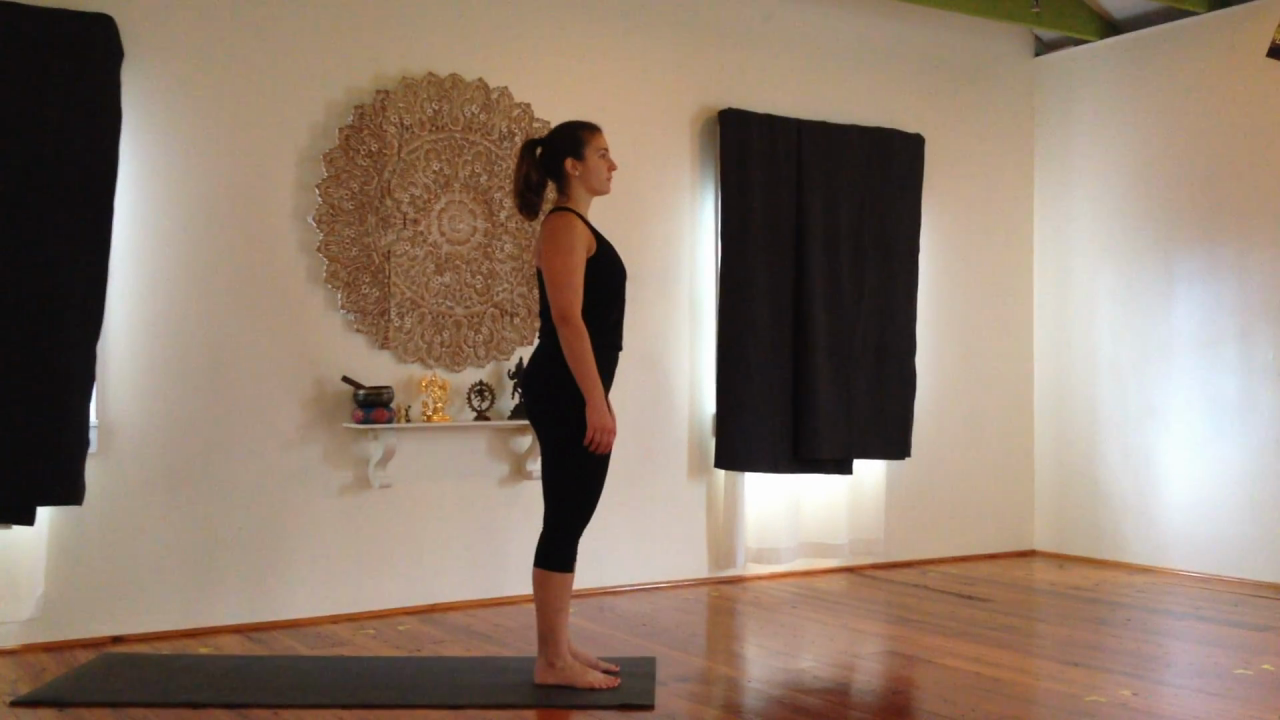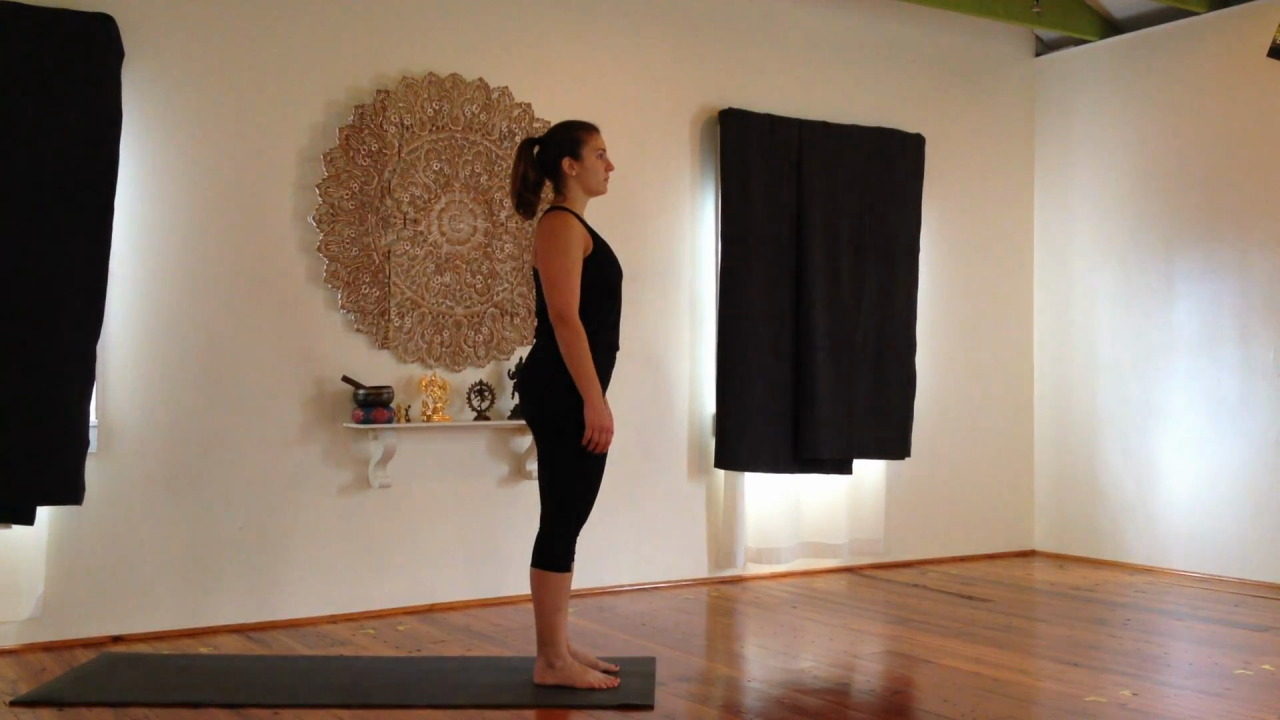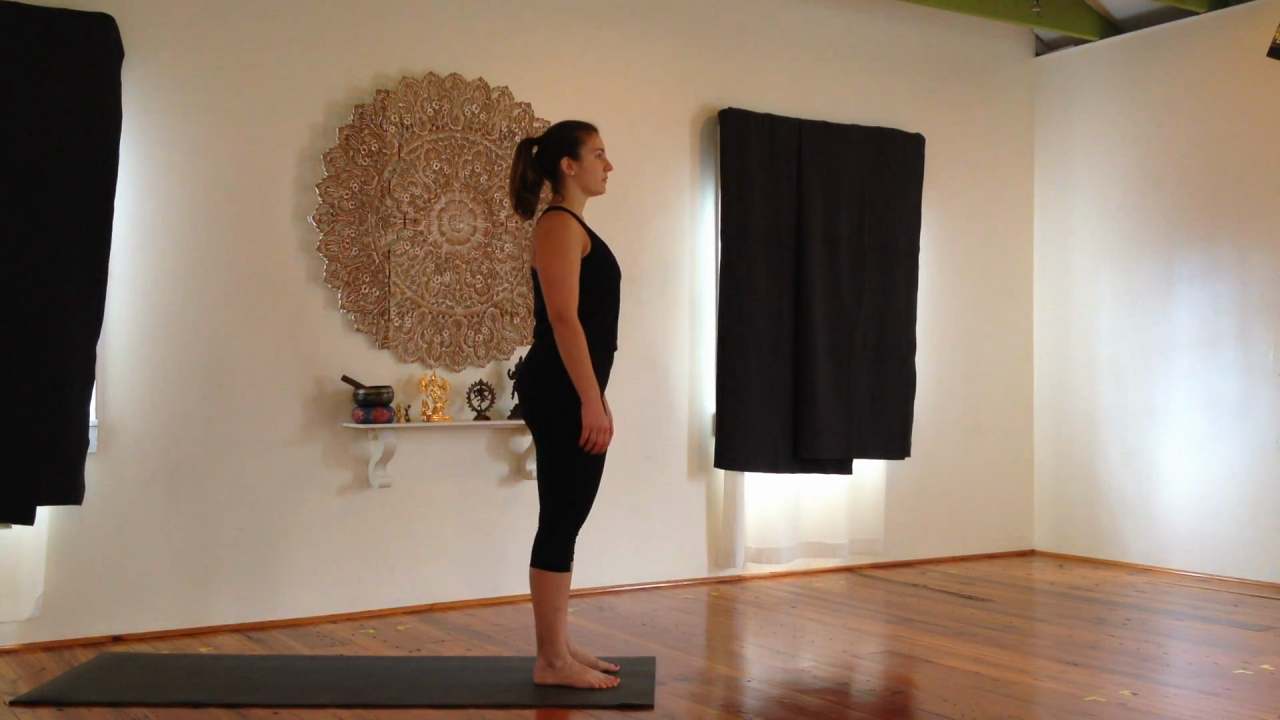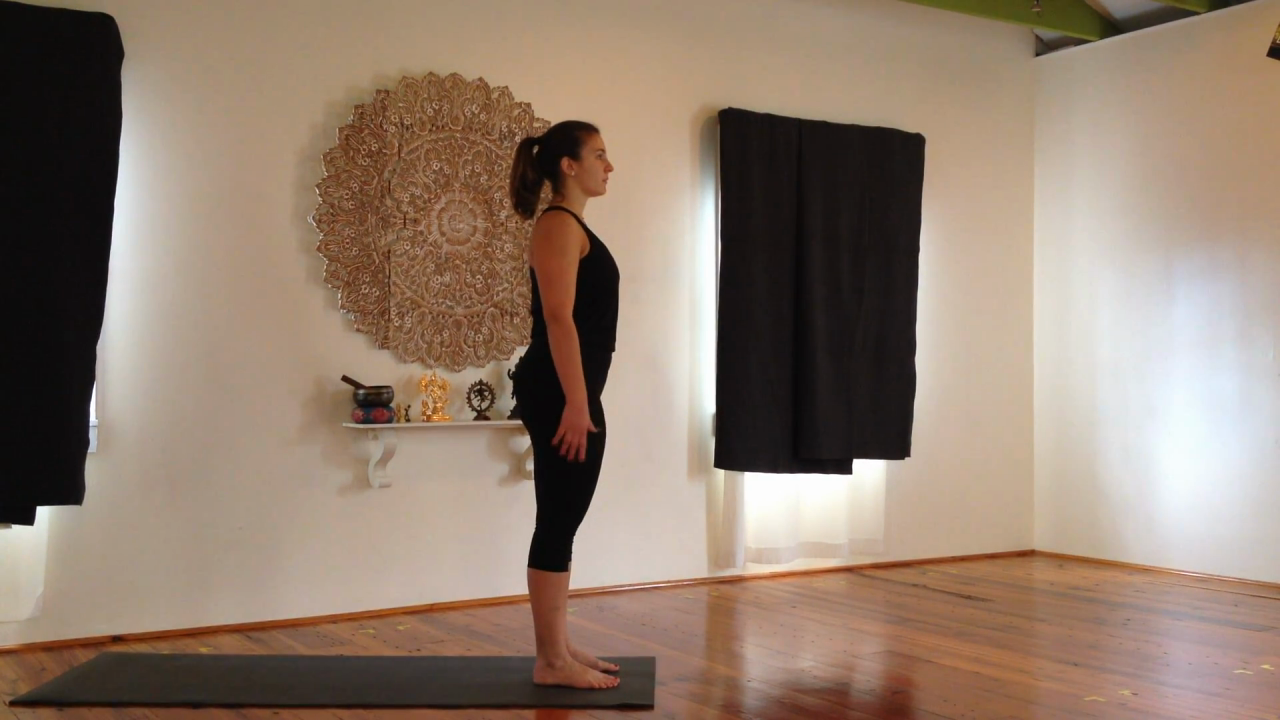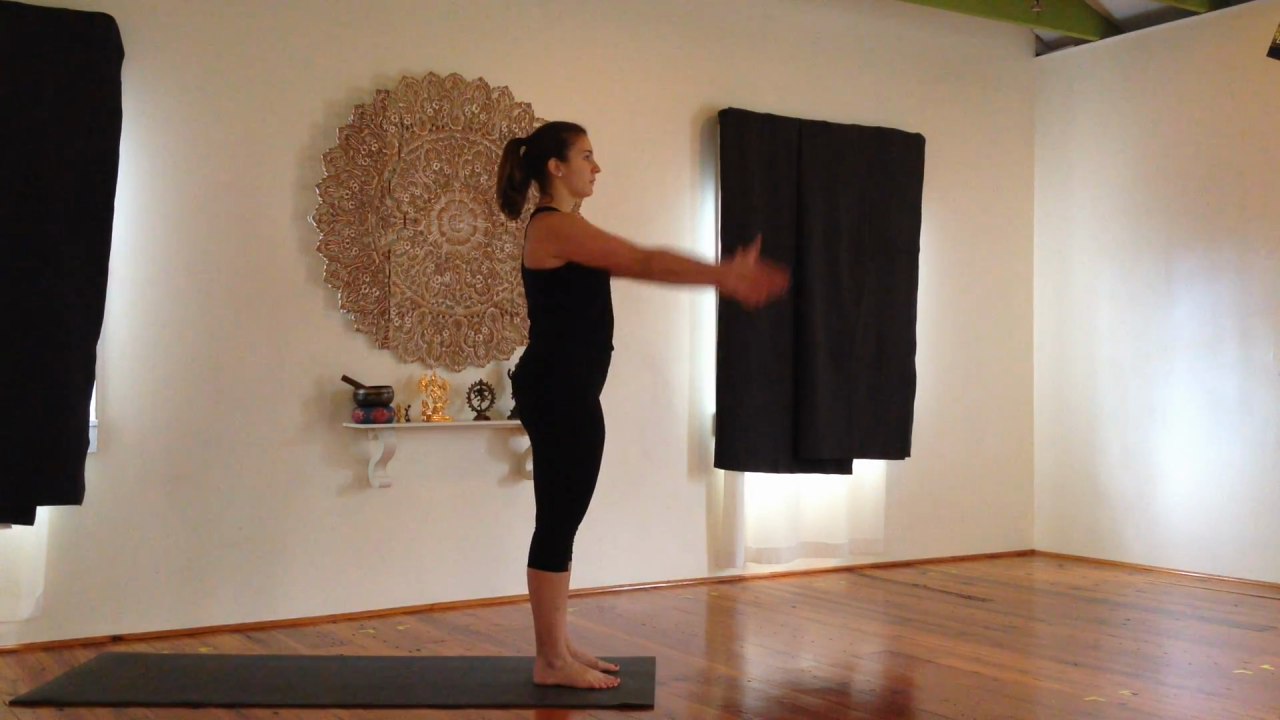
dt=1s
person 1, frame 1
left shoulder: (578, 226)
right shoulder: (565, 226)
right elbow: (568, 320)
left wrist: (596, 398)
right wrist: (596, 401)
left hip: (572, 392)
right hip: (565, 392)
left knee: (570, 521)
right knee: (565, 522)
left ankle: (560, 648)
right ankle: (552, 660)
person 1, frame 2
left shoulder: (575, 225)
right shoulder: (561, 224)
right elbow: (565, 320)
left wrist: (596, 399)
right wrist: (593, 400)
left hip: (572, 392)
right hip: (562, 393)
left knee: (567, 520)
right knee: (562, 522)
left ankle: (560, 648)
right ankle: (552, 660)
person 1, frame 3
left shoulder: (573, 226)
right shoulder: (559, 224)
right elbow: (564, 320)
left wrist: (597, 398)
right wrist: (590, 401)
left hip: (571, 391)
right hip: (561, 392)
left knee: (566, 521)
right knee: (561, 522)
left ankle: (559, 646)
right ankle: (551, 660)
person 1, frame 4
left shoulder: (572, 225)
right shoulder: (558, 225)
right elbow: (559, 320)
right wrist: (575, 402)
left hip: (570, 389)
right hip: (559, 391)
left knee: (563, 522)
right knee: (558, 523)
left ankle: (559, 647)
right ankle: (551, 660)
person 1, frame 5
left shoulder: (561, 225)
right shoulder: (556, 225)
left elbow: (638, 264)
right elbow: (643, 261)
left wrist: (721, 274)
right wrist: (724, 278)
left hip: (566, 390)
right hip: (559, 390)
left knee: (561, 522)
right knee: (557, 523)
left ankle: (557, 648)
right ankle: (551, 660)
